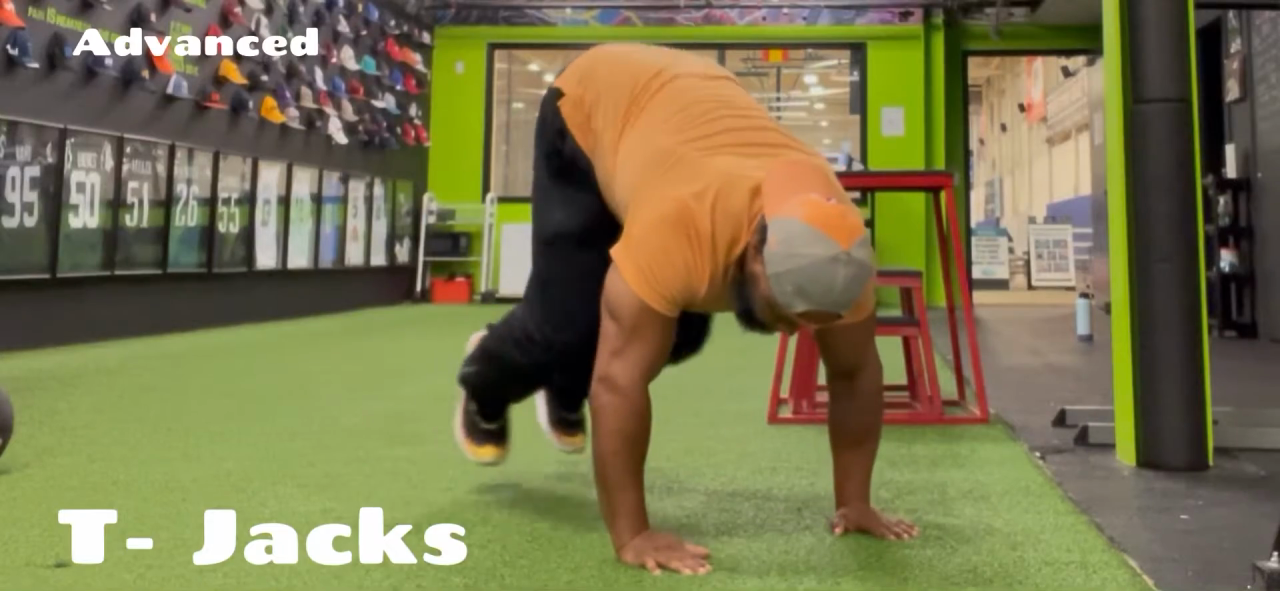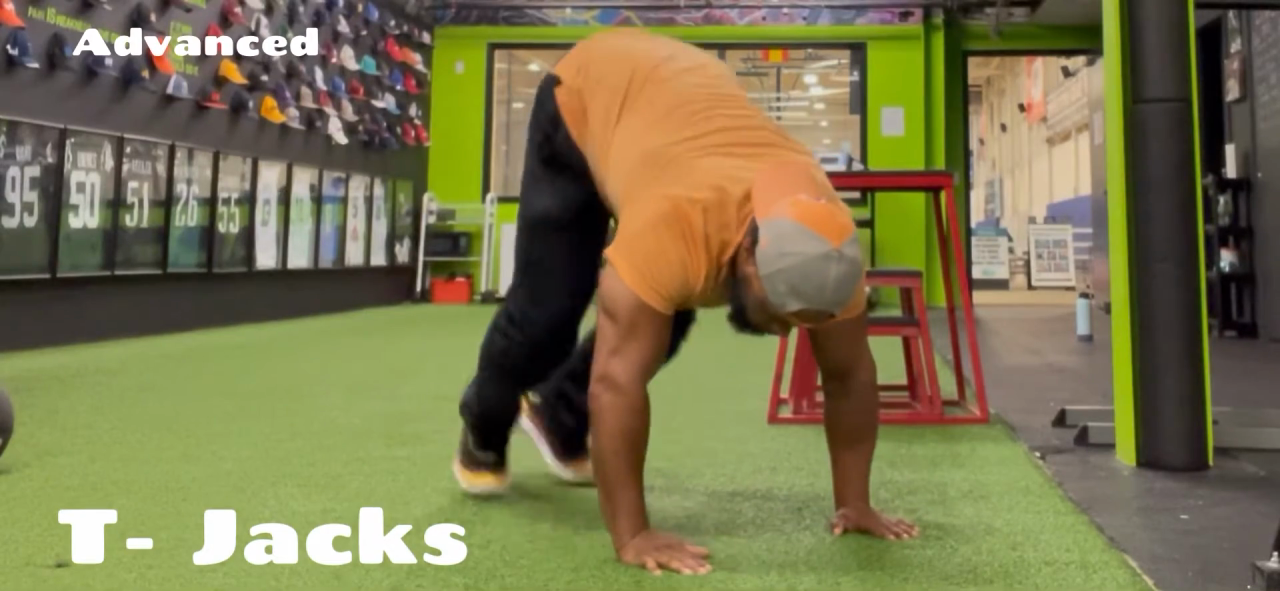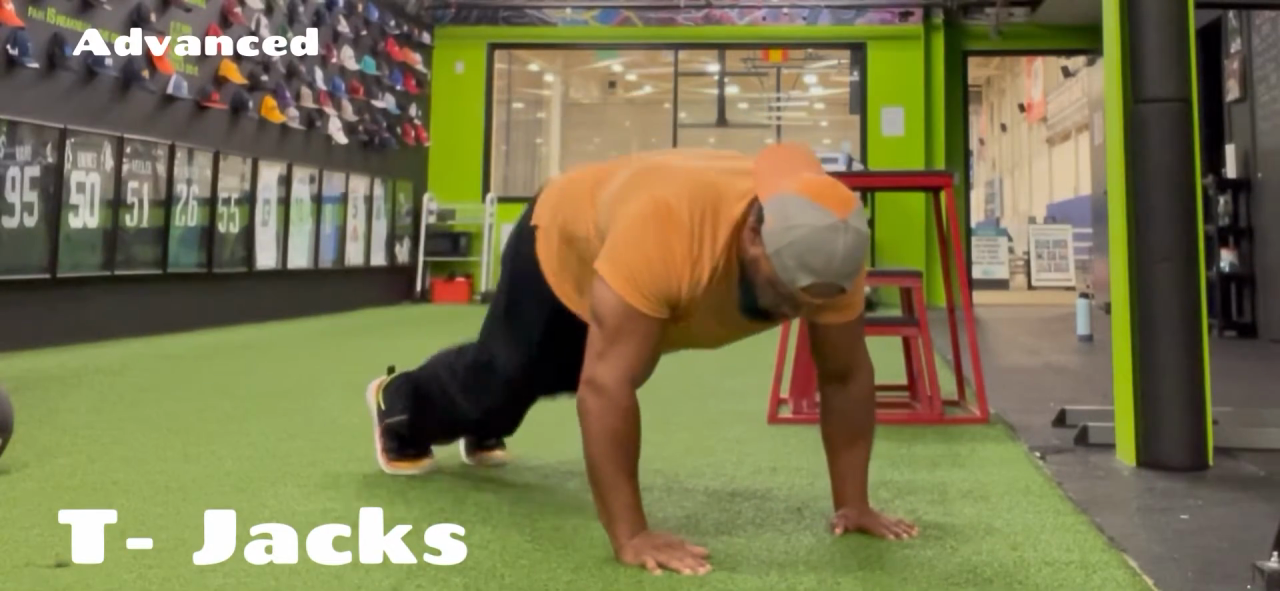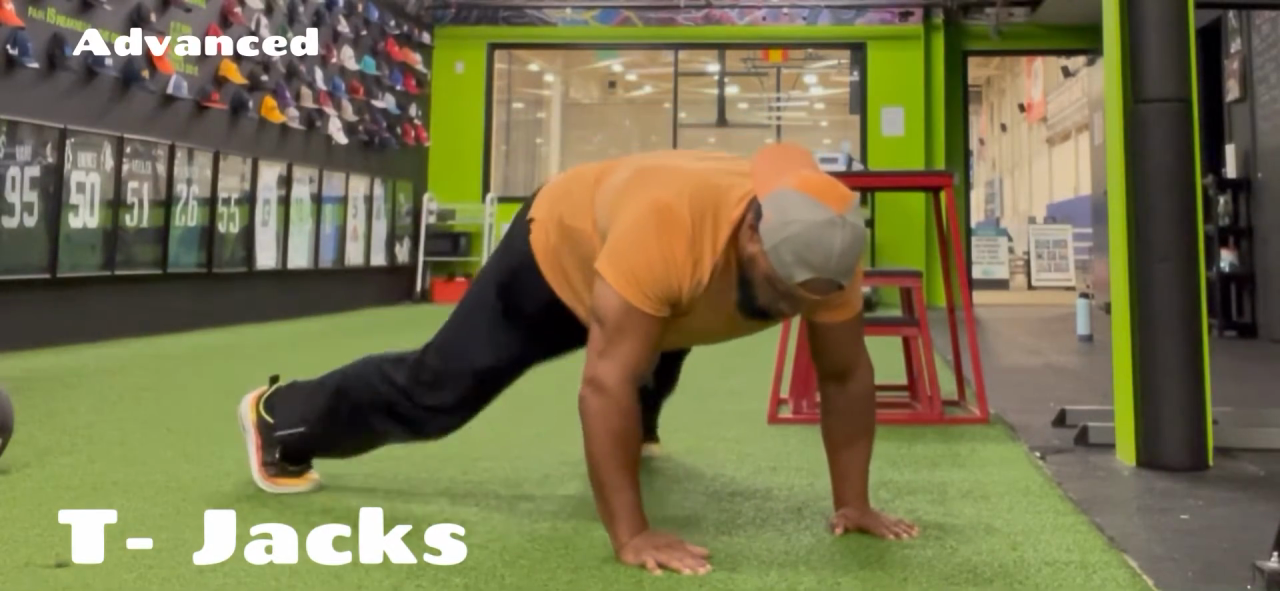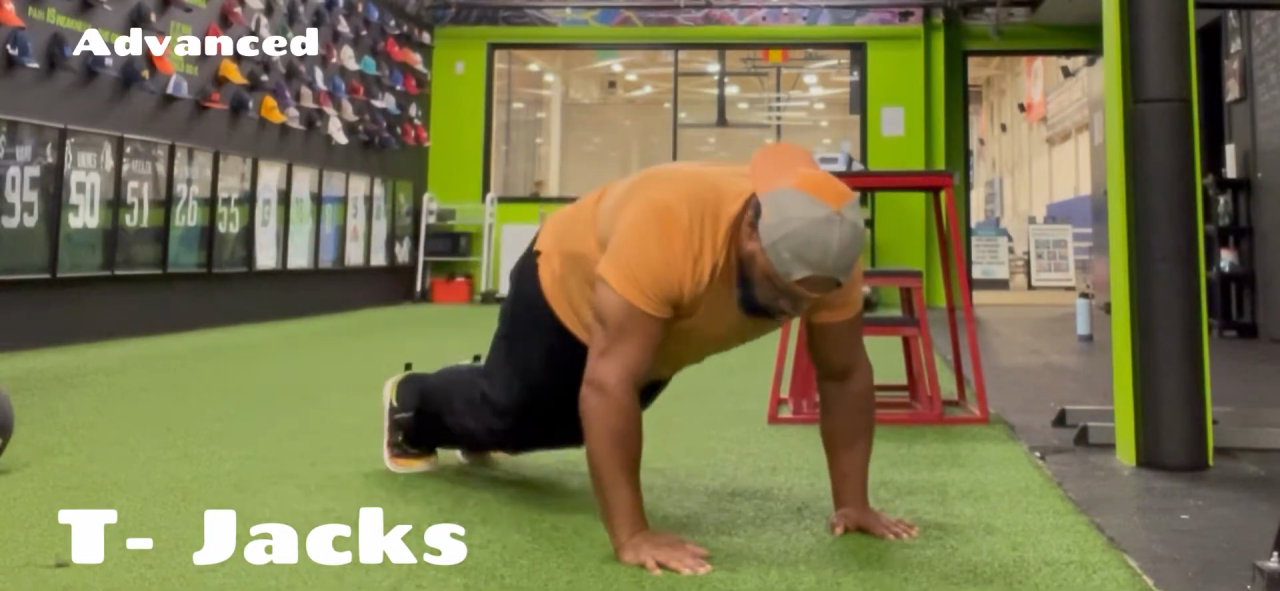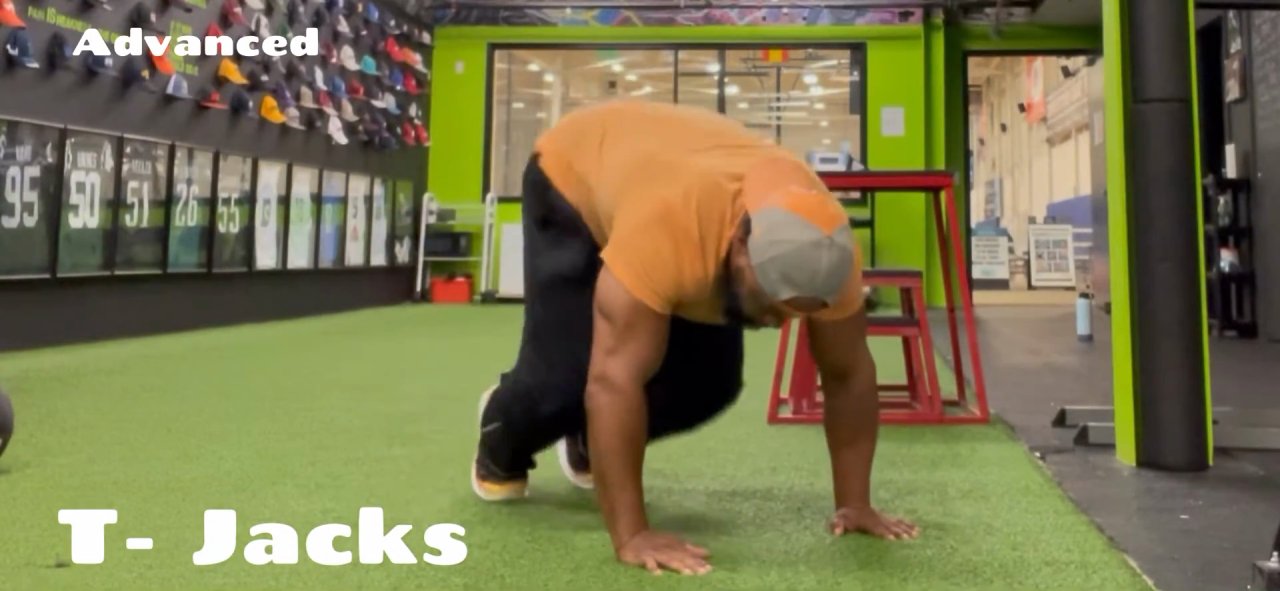
dt=0.5s
person 1, frame 1
left shoulder: (830, 242)
right shoulder: (682, 230)
left elbow: (854, 372)
right elbow: (620, 379)
left wrist: (853, 500)
right wrist: (631, 535)
left knee: (680, 330)
right knee: (566, 326)
left ankle: (564, 390)
right ankle: (484, 389)
person 1, frame 2
left shoulder: (821, 242)
right shoulder: (674, 227)
left elbow: (848, 372)
right elbow: (618, 379)
left wrist: (855, 503)
right wrist: (631, 537)
left knee: (665, 325)
right knee: (546, 309)
left ankle: (558, 413)
right ankle: (485, 424)
person 1, frame 3
left shoulder: (824, 247)
right shoulder: (664, 233)
left elbow: (846, 377)
right elbow: (607, 386)
left wrist: (852, 504)
right wrist: (630, 536)
right hip: (569, 241)
left knee: (555, 371)
right knee: (504, 373)
left ankle: (483, 422)
right ankle: (400, 408)
person 1, frame 4
left shoulder: (819, 250)
right shoulder: (667, 230)
left elbow: (846, 376)
right elbow: (606, 383)
left wrist: (854, 504)
right wrist: (630, 535)
left hip: (657, 281)
right hip: (565, 244)
right knee: (442, 386)
left ankle: (627, 428)
right ankle: (278, 415)
person 1, frame 5
left shoulder: (821, 247)
right shoulder: (666, 232)
left elbow: (845, 376)
right elbow: (606, 385)
left wrist: (853, 503)
right wrist: (631, 536)
left hip: (649, 302)
right hip: (570, 281)
left knee: (559, 418)
right knee: (511, 408)
left ankle: (475, 430)
right ankle: (412, 407)
person 1, frame 6
left shoulder: (818, 244)
right shoulder: (666, 224)
left elbow: (848, 375)
right elbow: (613, 381)
left wrist: (855, 503)
right wrist: (632, 535)
right hip: (573, 176)
left knee: (708, 385)
right knee: (567, 373)
left ankle: (586, 436)
right ankle: (504, 444)
